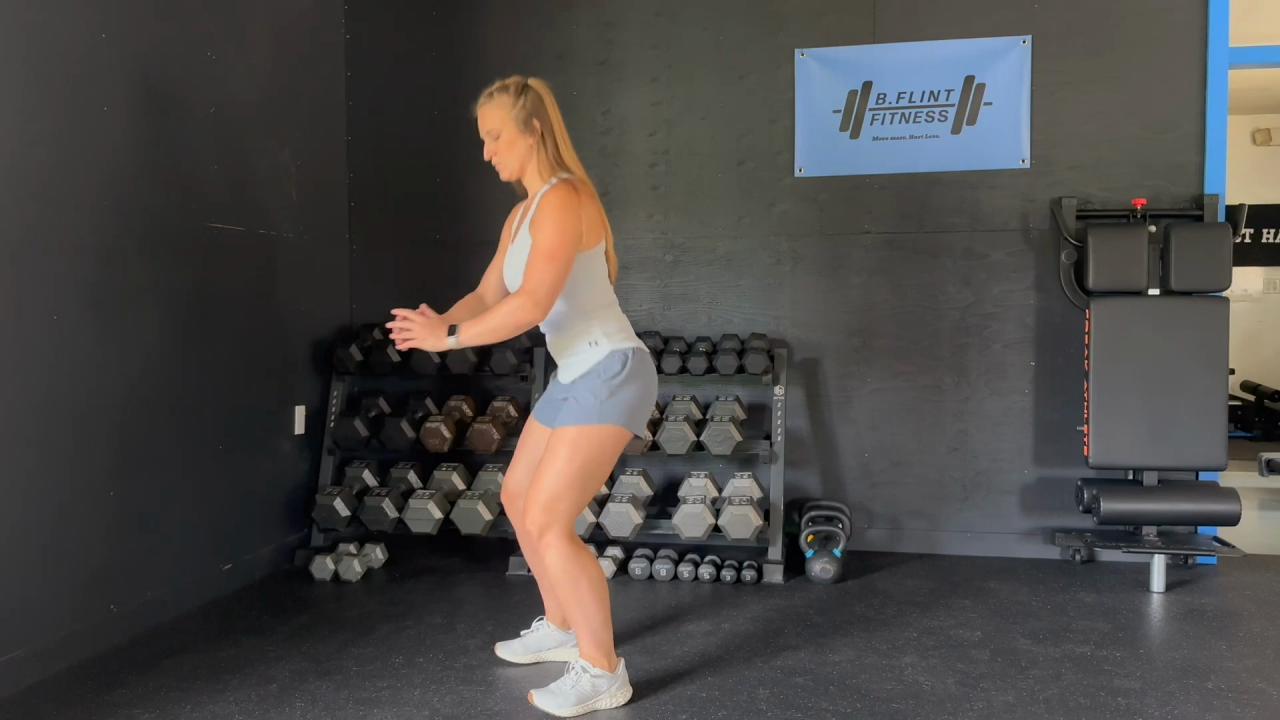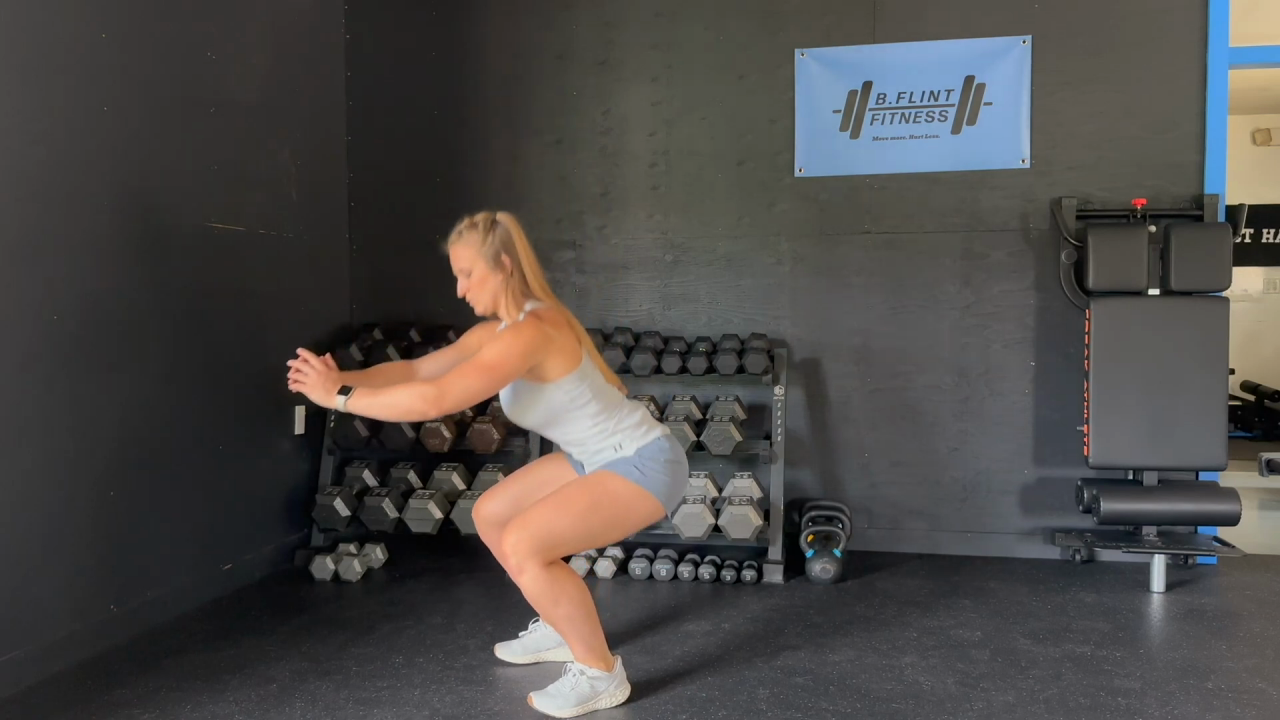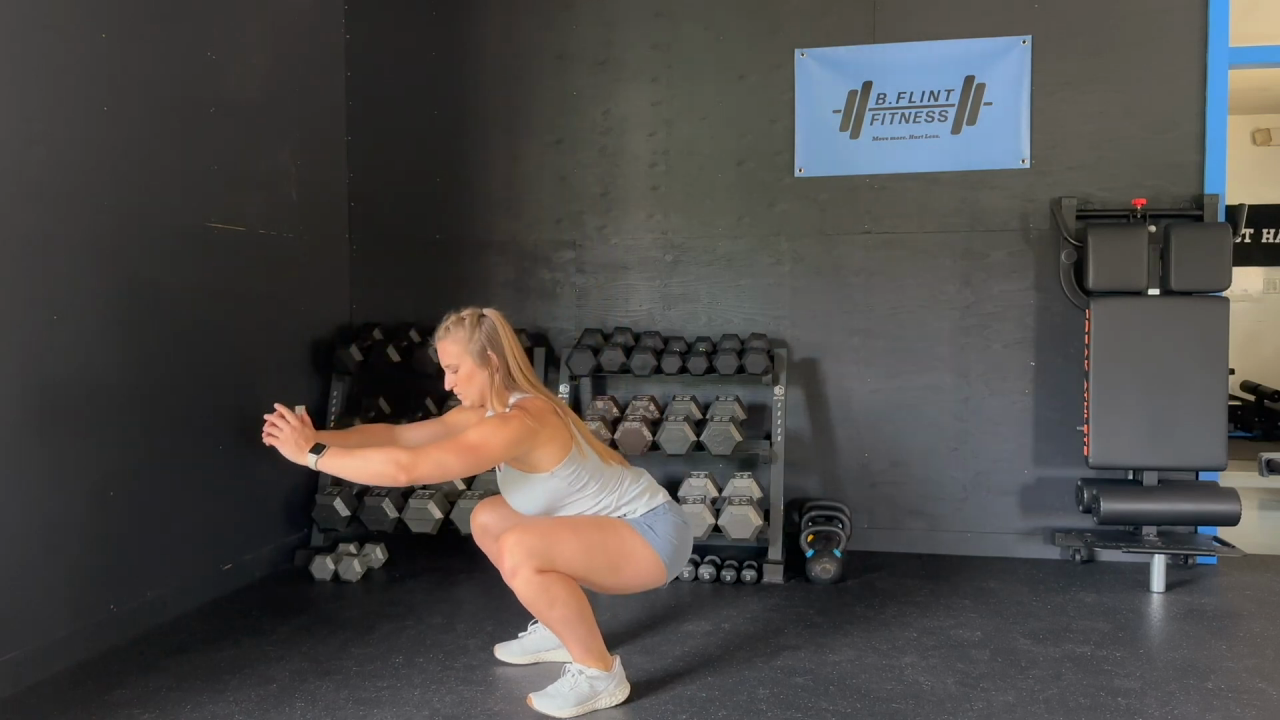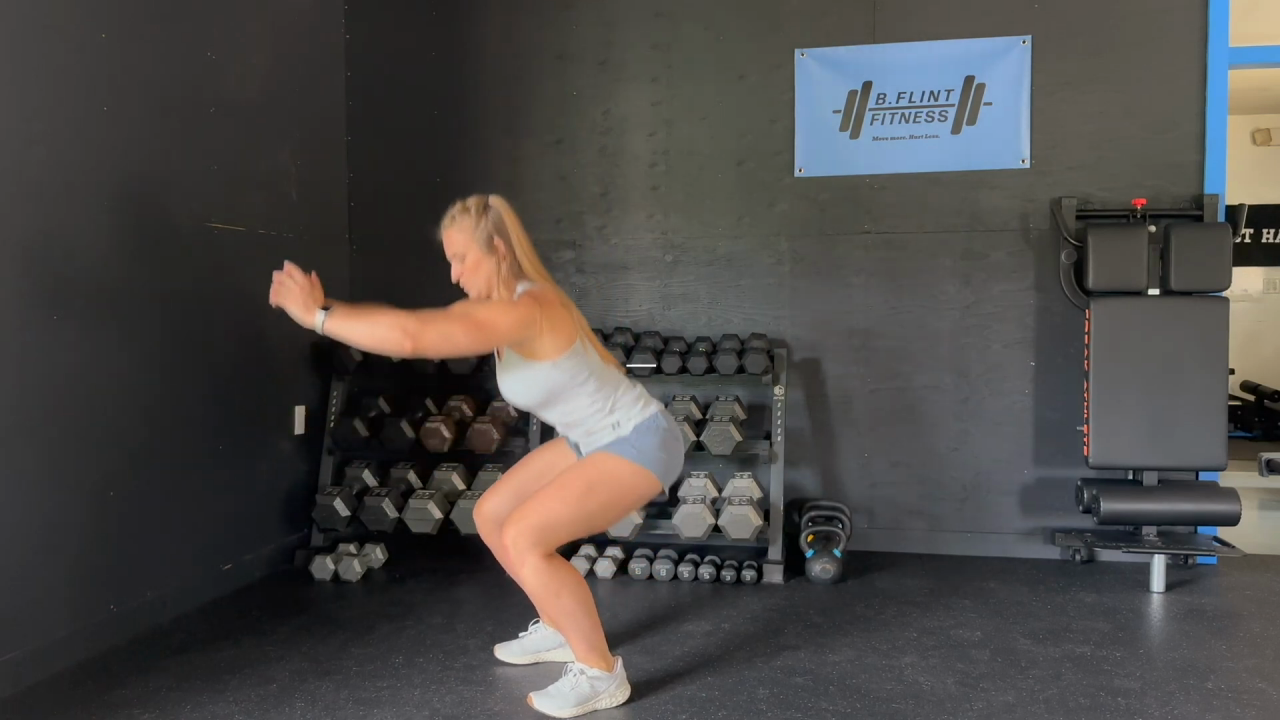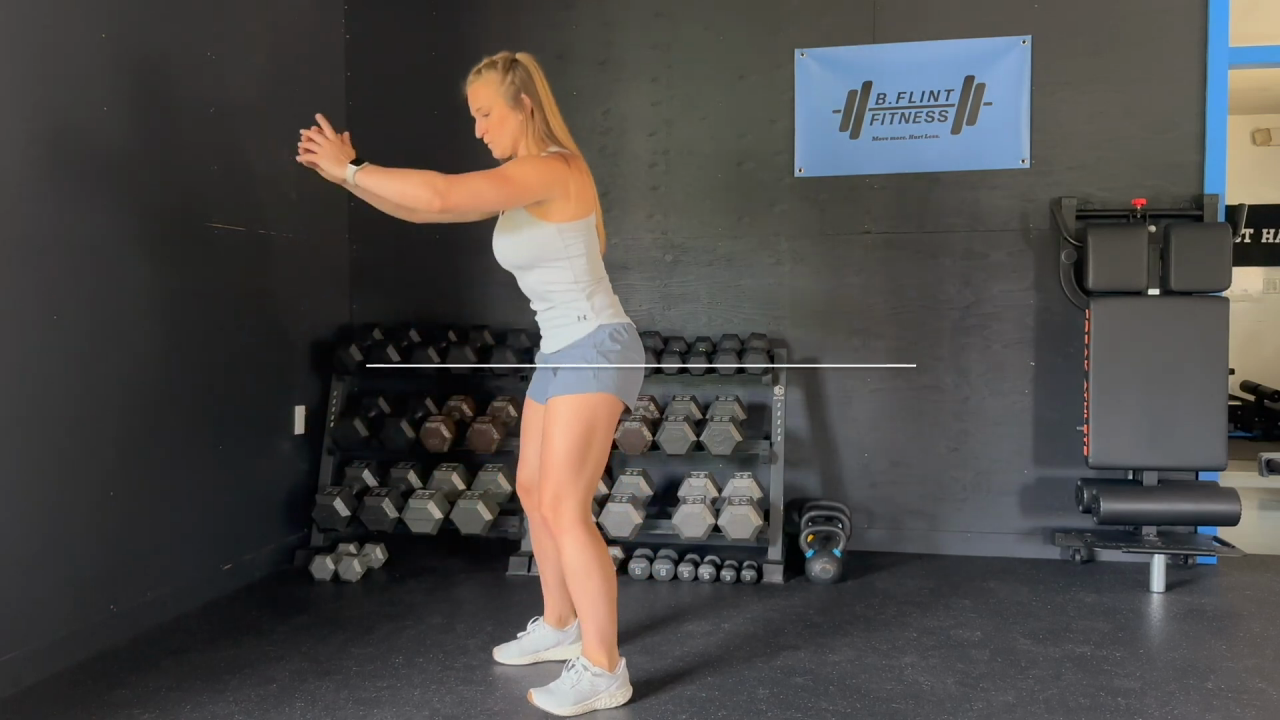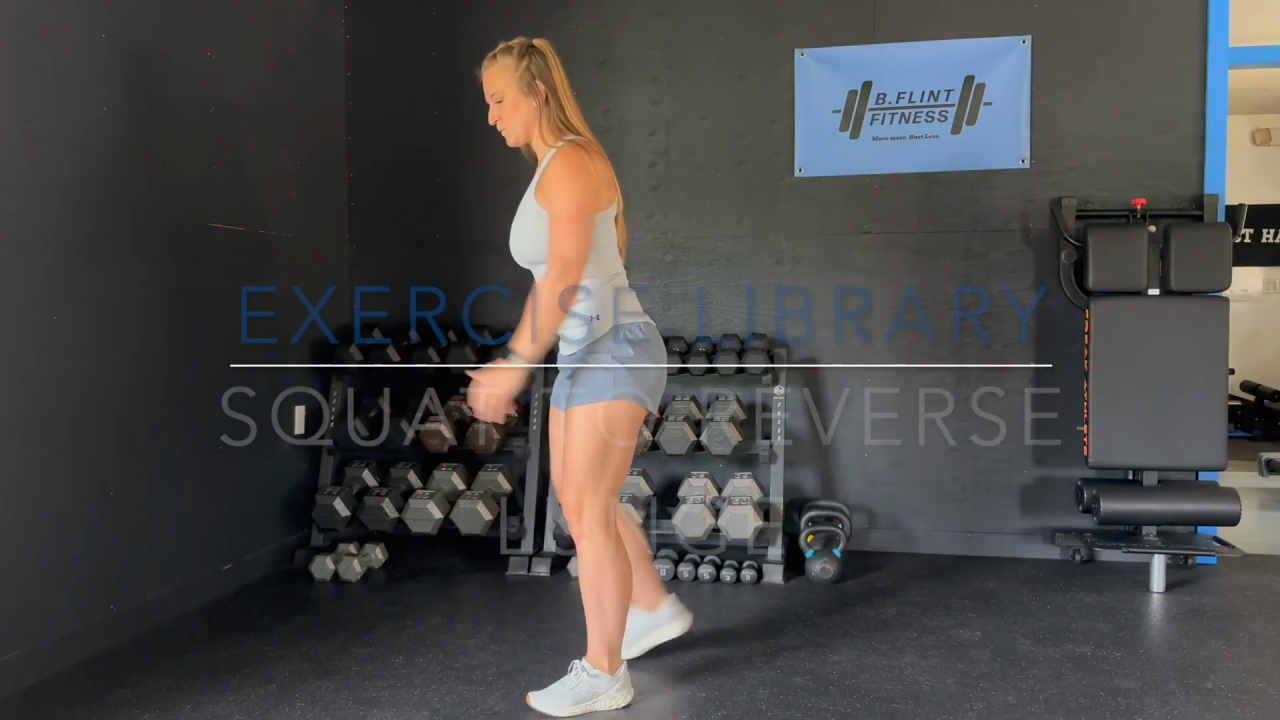
dt=0.4s
person 1, frame 1
left shoulder: (563, 198)
right shoulder: (524, 212)
left elbow: (533, 305)
right elbow: (489, 295)
left wrist: (454, 334)
right wrist: (443, 322)
left hip: (607, 374)
right hip: (578, 375)
left knee: (546, 524)
right knee: (518, 500)
right ankle: (560, 626)
person 1, frame 2
left shoulder: (530, 332)
right shoulder: (498, 331)
left elbow: (440, 399)
right elbow: (420, 371)
left wrist: (342, 397)
right wrist: (344, 379)
left hip: (643, 465)
right hip: (603, 457)
left knee: (524, 547)
right knee: (491, 516)
left ankle: (600, 672)
right ankle: (561, 627)
person 1, frame 3
left shoulder: (518, 423)
right shoulder: (488, 413)
left elbow: (408, 468)
right elbow: (399, 435)
left wrist: (313, 455)
right wrist: (321, 436)
left hip: (652, 535)
right hip: (622, 519)
left knee: (517, 549)
right knee: (487, 521)
left ankle: (598, 672)
right ankle: (560, 627)
person 1, frame 4
left shoulder: (526, 311)
right shoulder: (499, 308)
left elbow: (412, 339)
right elbow: (412, 322)
left wrist: (318, 316)
right wrist: (324, 310)
left hip: (641, 443)
right hip: (602, 439)
left knee: (523, 540)
right knee: (492, 515)
left ankle: (599, 673)
right ankle: (561, 627)
person 1, frame 5
left shoulder: (551, 170)
right shoulder: (524, 179)
left elbow: (439, 195)
right elbow: (431, 208)
left wrist: (350, 171)
right wrist: (352, 173)
left hip: (596, 353)
right hip: (563, 354)
left knee: (561, 510)
right knee: (534, 492)
right ankle: (561, 626)
person 1, frame 6
left shoulder: (570, 163)
right shoulder: (551, 169)
left elbow: (564, 277)
left wrist: (513, 363)
right wrist: (516, 357)
left hip: (611, 353)
right hip: (583, 355)
left knee: (584, 512)
right knee: (585, 502)
right ankle: (653, 606)
